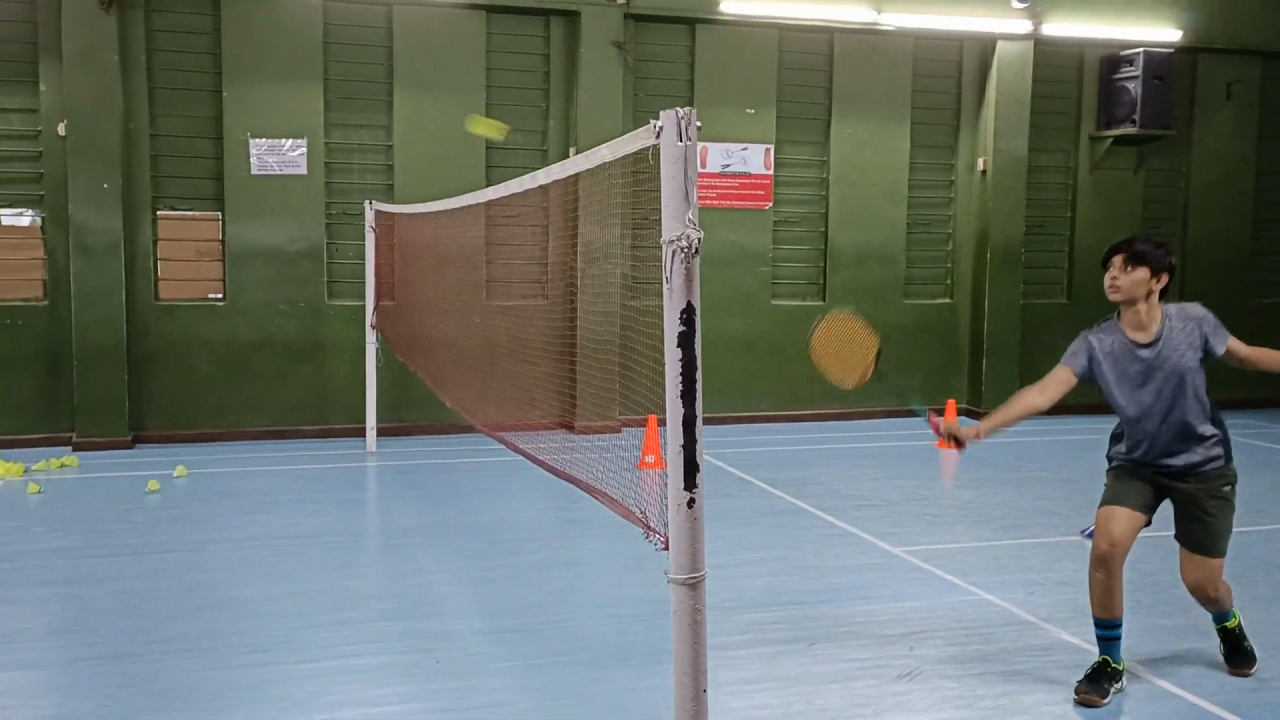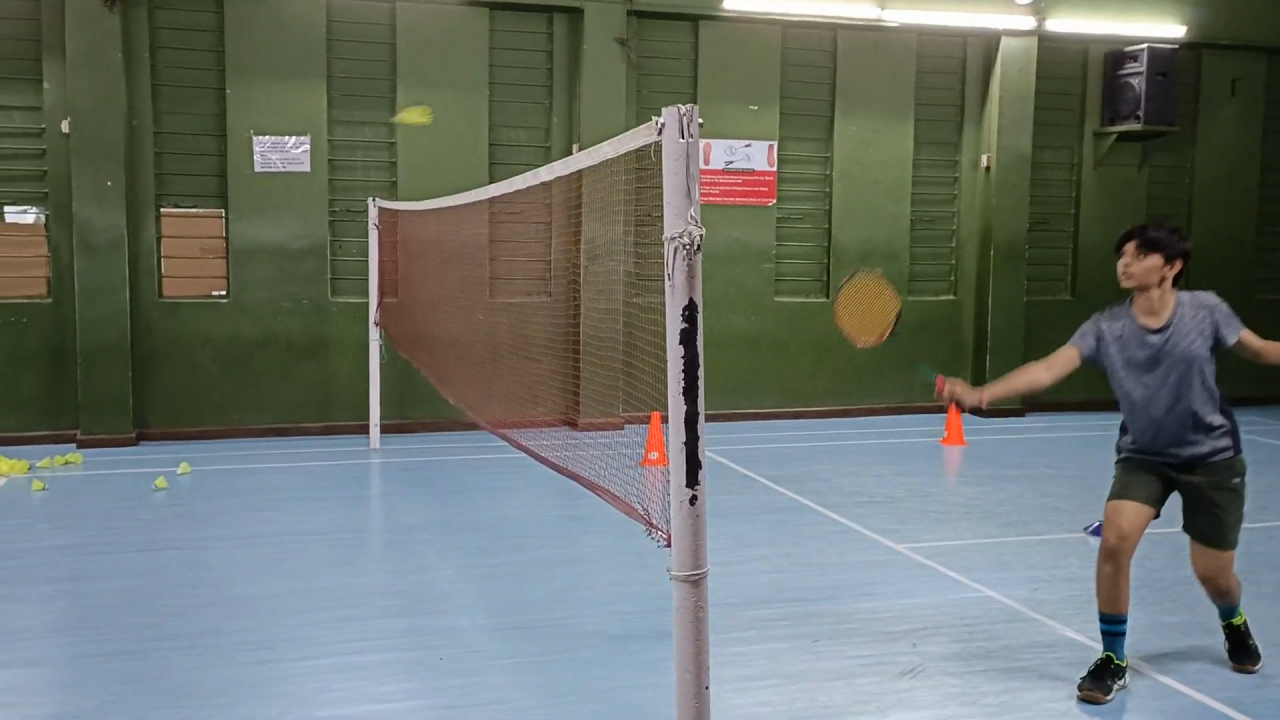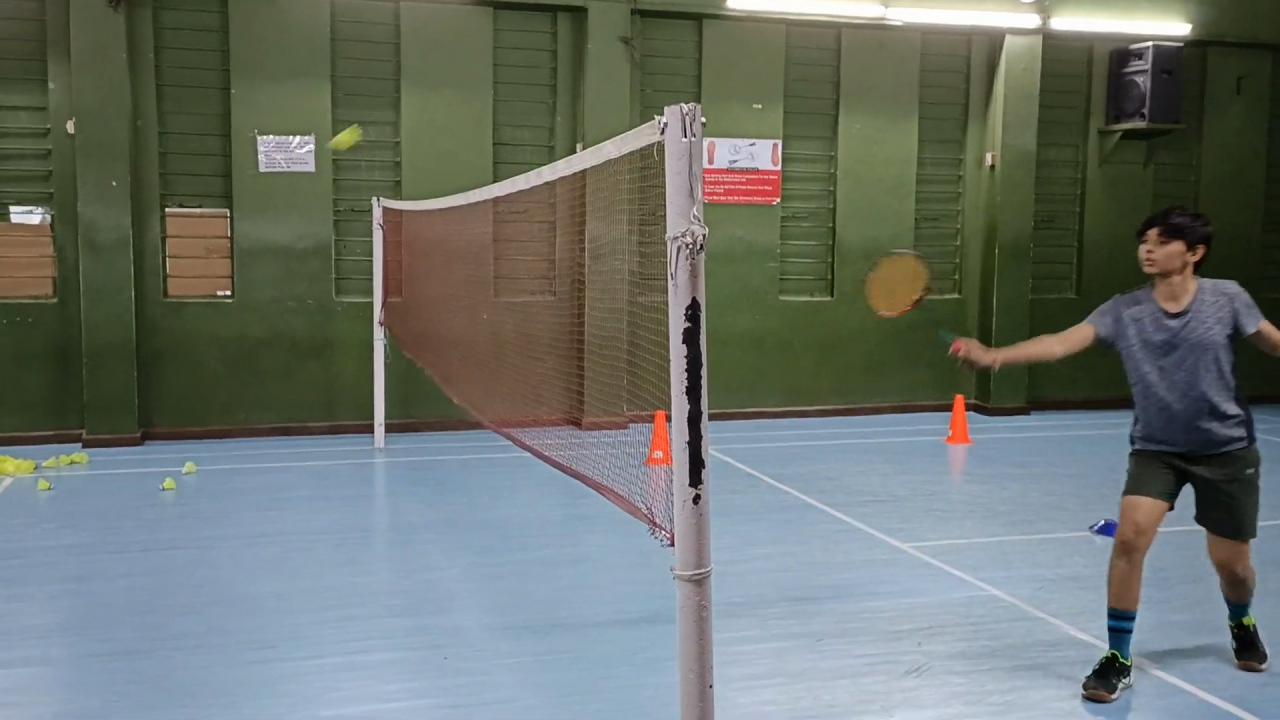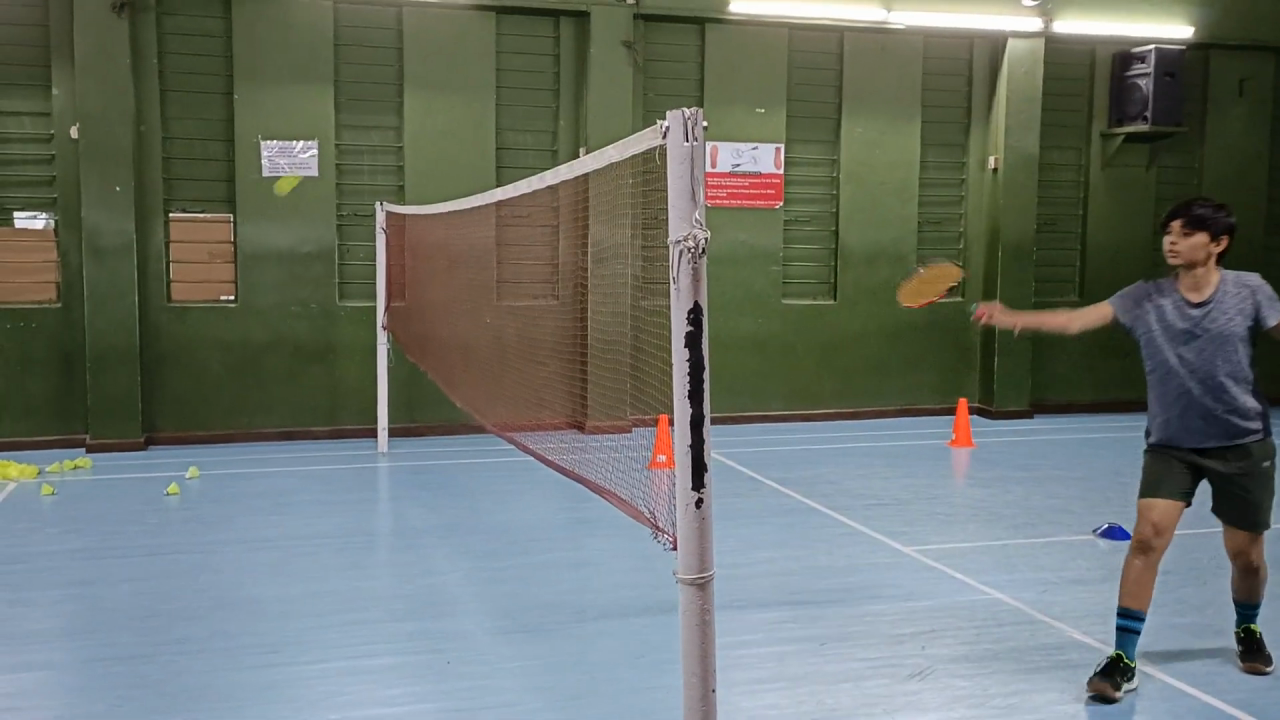
dt=0.1s
person 1, frame 1
left shoulder: (1195, 321)
right shoulder: (1095, 343)
right elbow: (1043, 392)
right wrist: (981, 427)
left hip: (1203, 465)
right hip: (1135, 464)
left knee: (1203, 581)
right knee: (1106, 550)
left ankle: (1229, 628)
right ankle: (1109, 664)
person 1, frame 2
left shoulder: (1206, 310)
right shoulder: (1104, 328)
right elbow: (1047, 370)
right wrist: (980, 394)
left hip: (1212, 456)
right hip: (1143, 456)
left knee: (1214, 573)
right knee: (1114, 543)
left ankle: (1234, 624)
right ankle: (1112, 660)
person 1, frame 3
left shoulder: (1228, 298)
right shoulder: (1124, 310)
right elbow: (1060, 343)
right wrist: (993, 355)
left hip: (1227, 448)
right hip: (1156, 447)
left knee: (1230, 561)
right knee: (1130, 539)
right ankle: (1117, 660)
person 1, frame 4
right shoulder: (1144, 298)
right elbow: (1078, 319)
right wrist: (1014, 318)
right hip: (1171, 443)
right knee: (1147, 538)
right ankle: (1124, 660)
